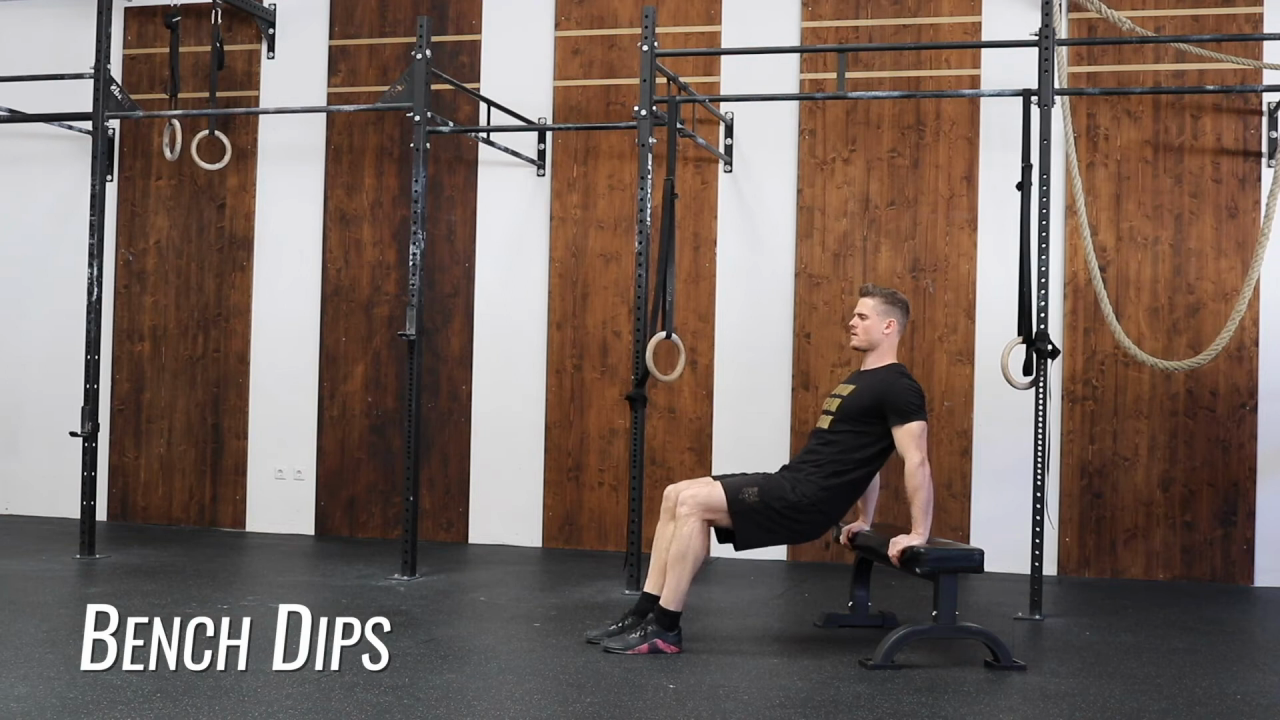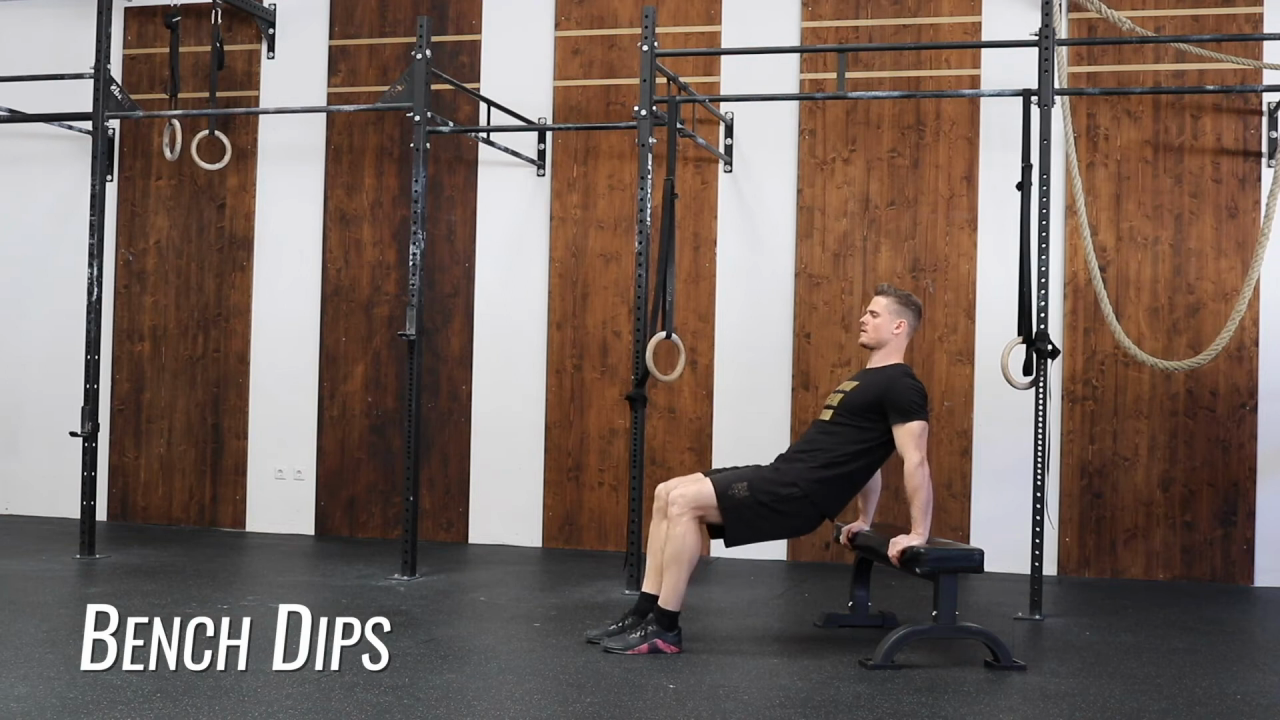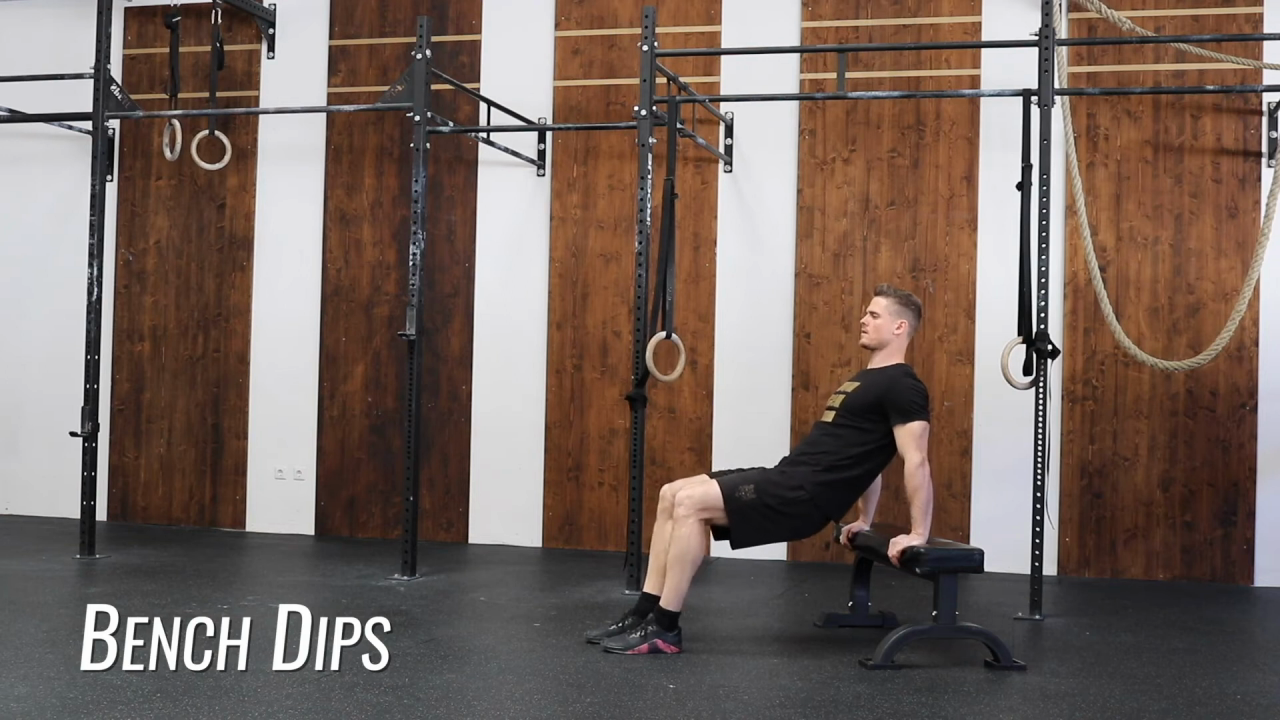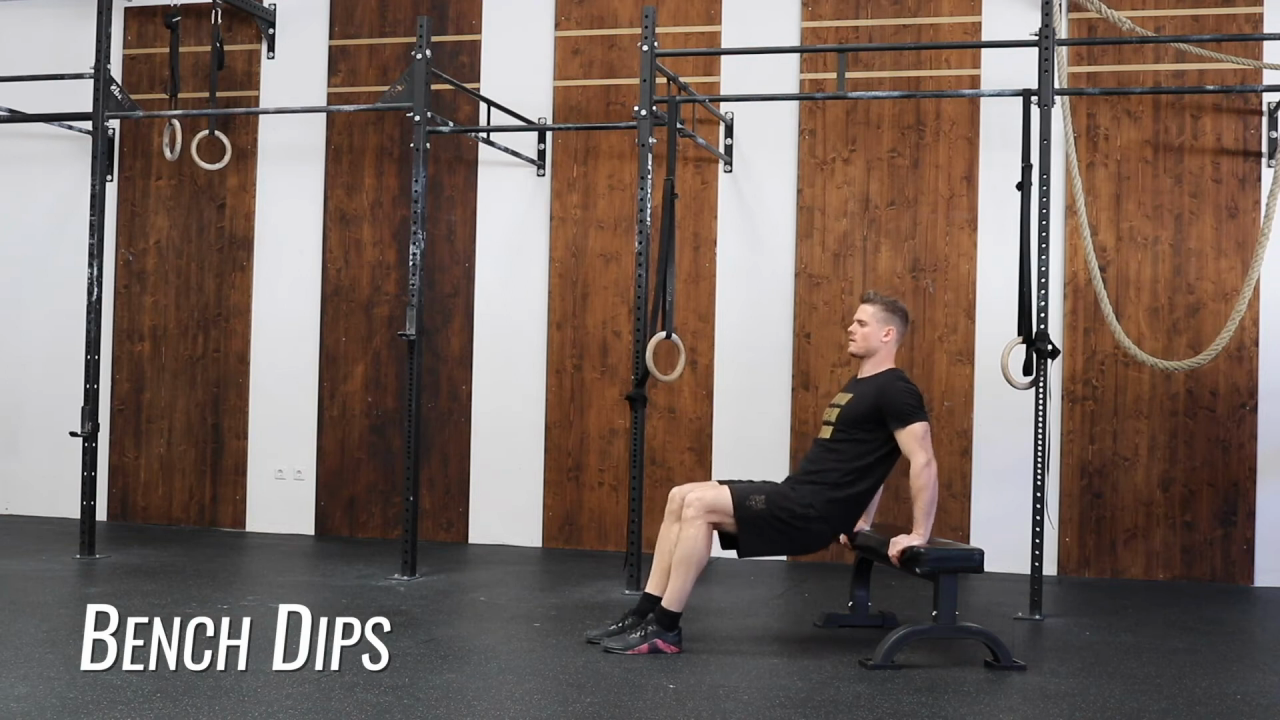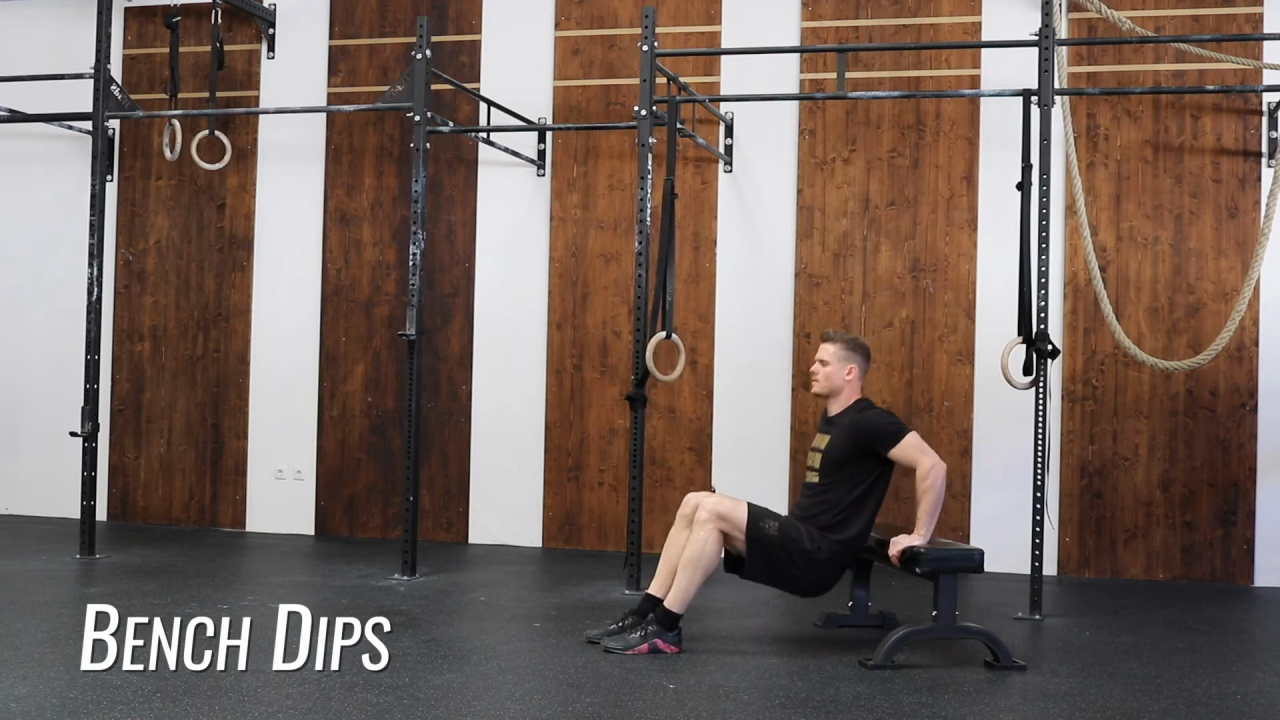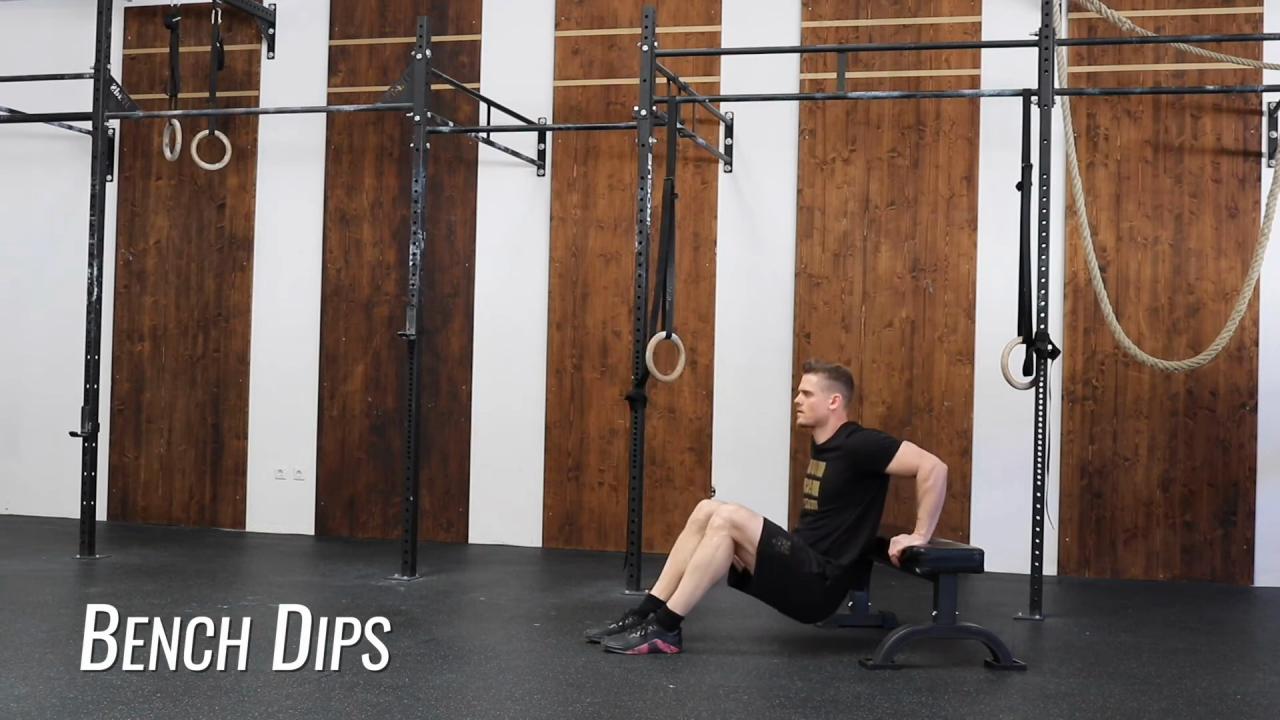
dt=0.5s
person 1, frame 1
left shoulder: (896, 386)
right shoulder: (861, 379)
left elbow: (916, 460)
right elbow: (860, 454)
left wrist: (918, 533)
right wrist: (864, 520)
left hip: (809, 500)
right hip: (791, 485)
left knee: (692, 502)
right knee: (675, 495)
left ankle: (664, 628)
right ankle: (645, 614)
person 1, frame 2
left shoulder: (900, 385)
right shoulder: (867, 379)
left elbow: (915, 460)
right elbow: (861, 454)
left wrist: (918, 534)
right wrist: (865, 521)
left hip: (802, 492)
right hip: (785, 478)
left knee: (684, 501)
right knee: (667, 494)
left ankle: (663, 627)
right ankle: (644, 613)
person 1, frame 3
left shoulder: (901, 386)
right shoulder: (867, 379)
left elbow: (916, 461)
right elbow: (862, 453)
left wrist: (918, 534)
right wrist: (864, 520)
left hip: (807, 495)
right hip: (788, 480)
left knee: (690, 503)
right knee: (672, 495)
left ankle: (664, 627)
right ankle: (644, 613)
person 1, frame 4
left shoulder: (893, 390)
right shoulder: (859, 385)
left elbow: (924, 462)
left wrist: (918, 535)
right wrist: (861, 522)
left hip: (815, 512)
right hip: (798, 499)
left knee: (699, 504)
right knee: (681, 498)
left ankle: (664, 627)
right ankle: (644, 613)
person 1, frame 5
left shoulder: (866, 421)
right shoulder: (833, 417)
left elbow: (932, 465)
left wrist: (918, 537)
right wrist: (854, 528)
left hip: (817, 555)
right hip: (800, 540)
left knee: (712, 512)
right knee: (694, 504)
left ankle: (664, 628)
right ankle: (645, 614)
person 1, frame 6
left shoulder: (857, 445)
right shoulder: (824, 443)
left elbow: (933, 467)
left wrist: (919, 537)
left hip: (818, 582)
right hip: (802, 565)
left knee: (727, 518)
right knee: (707, 512)
left ankle: (664, 629)
right ankle: (645, 614)
